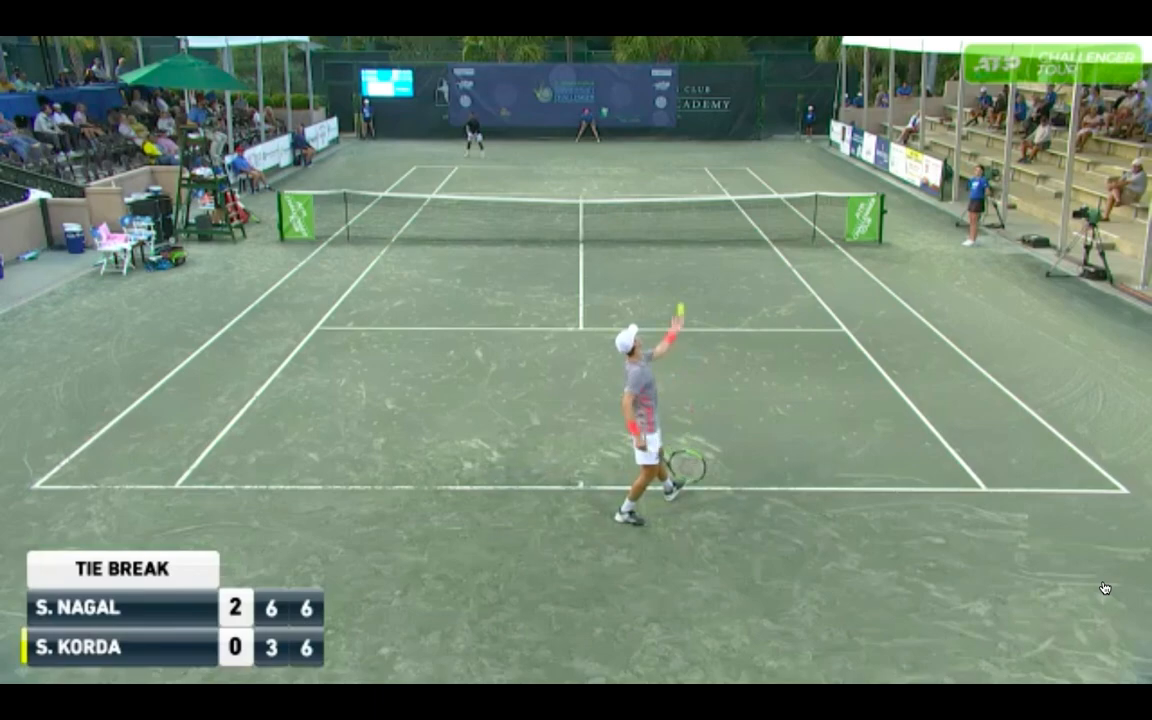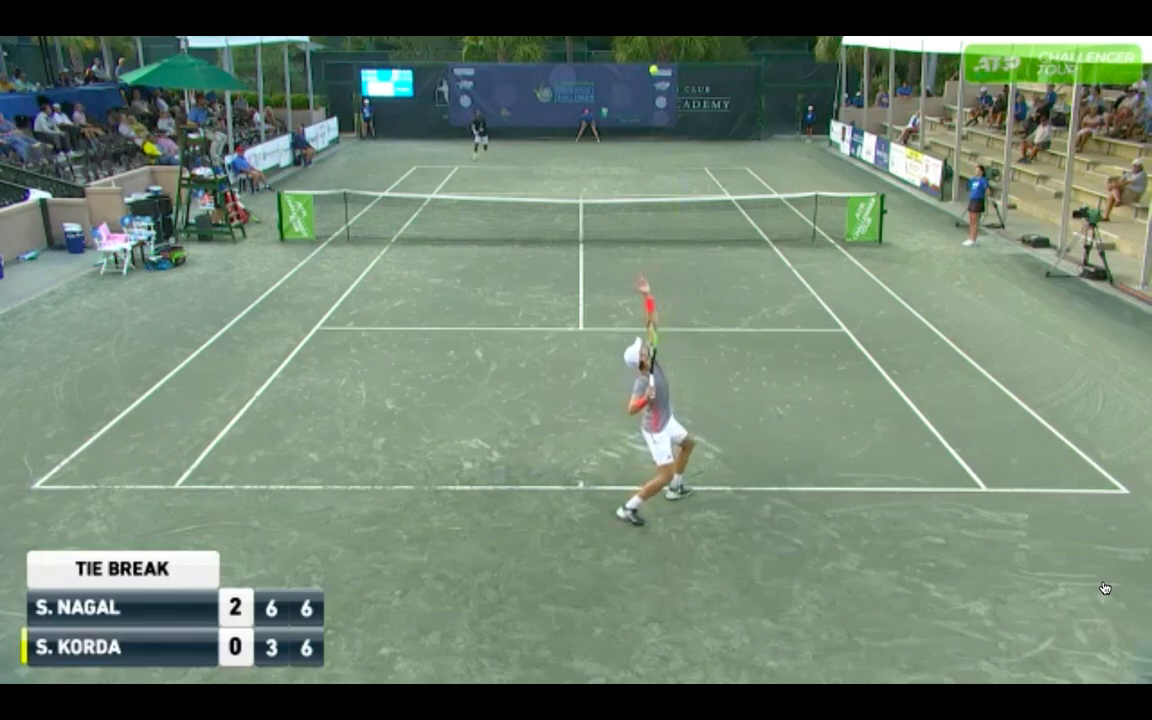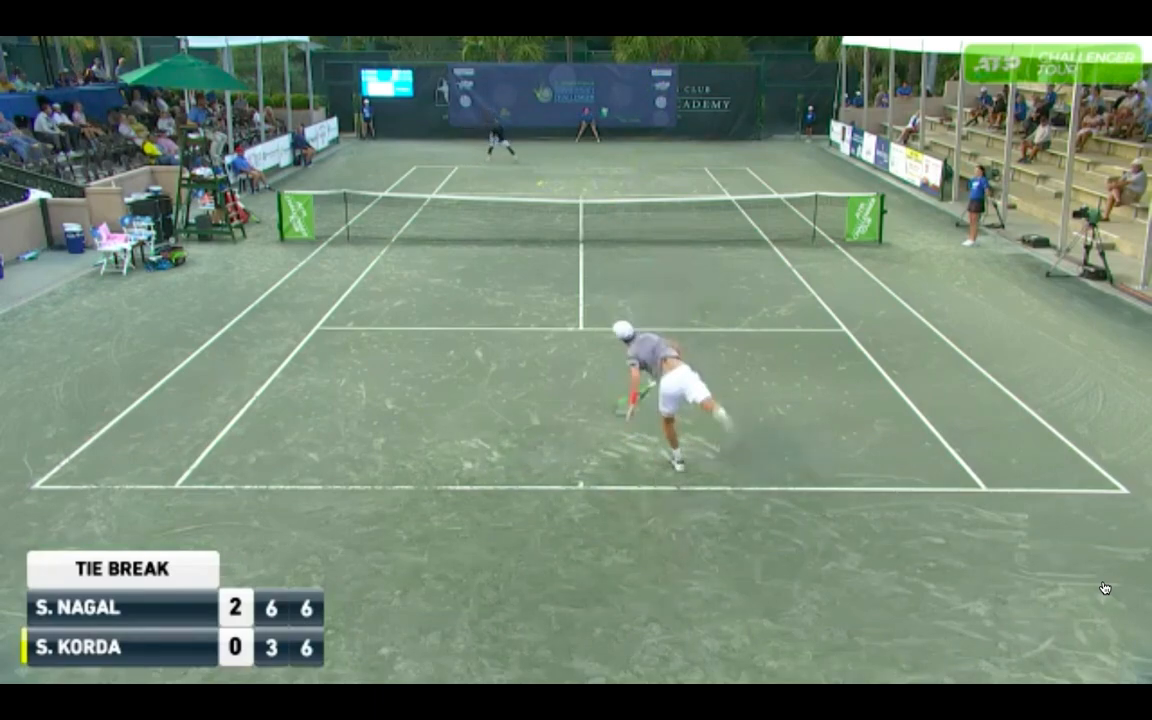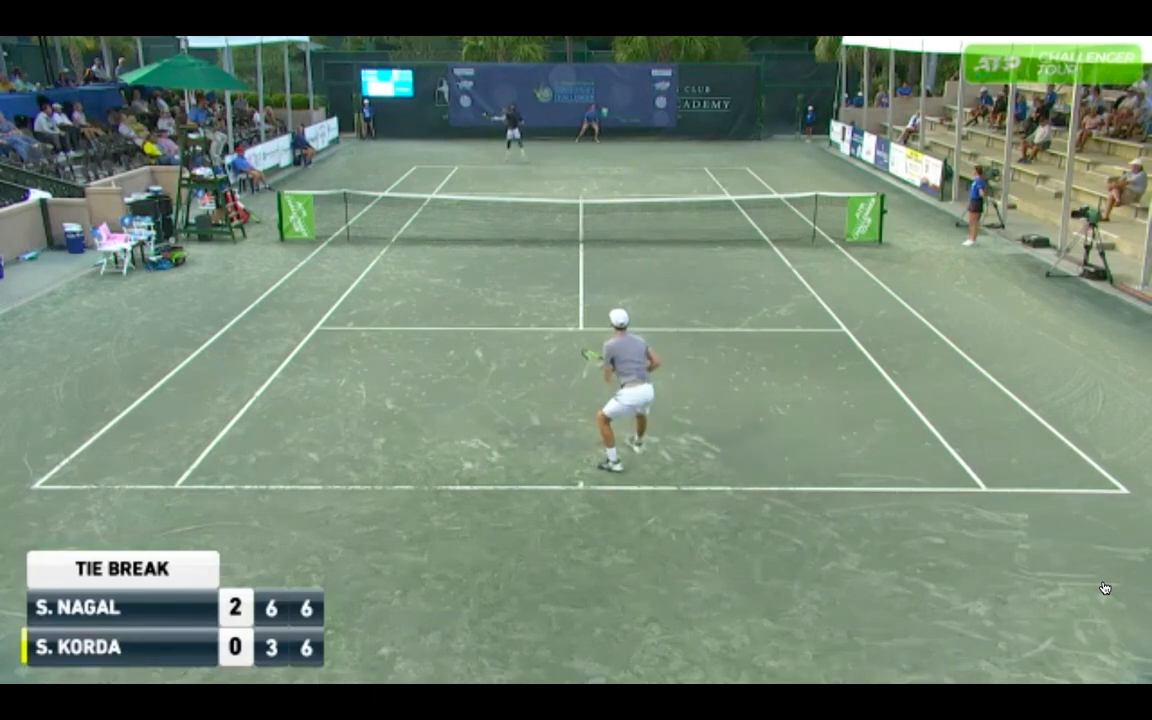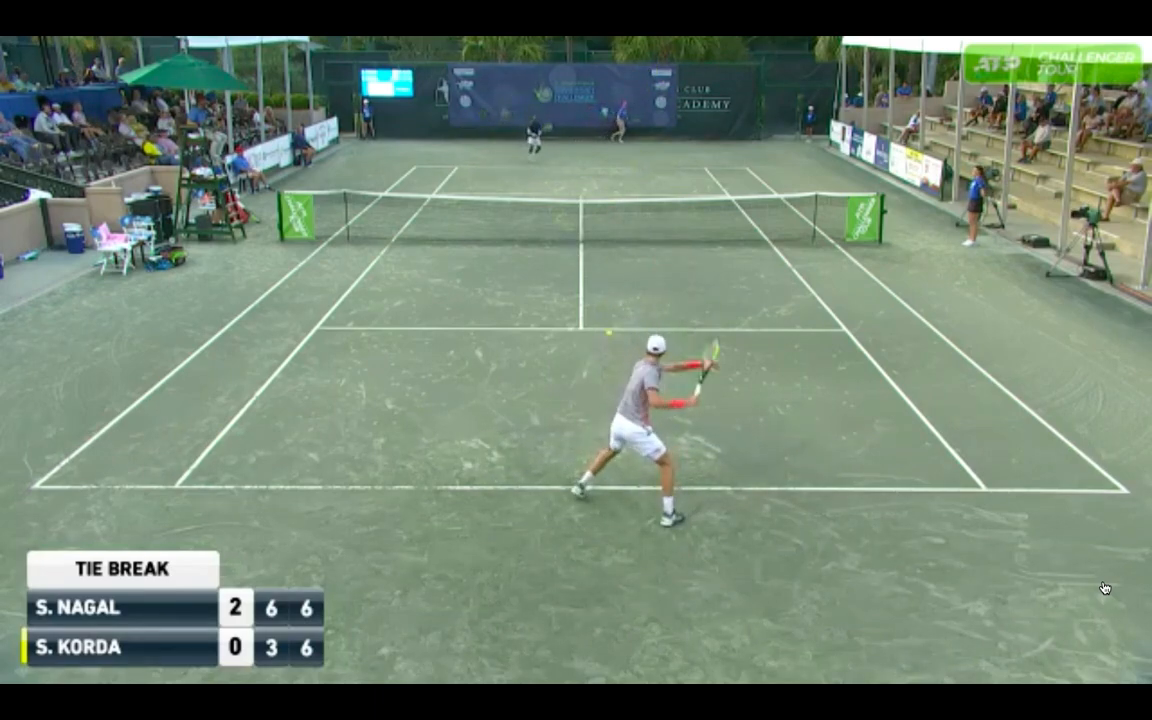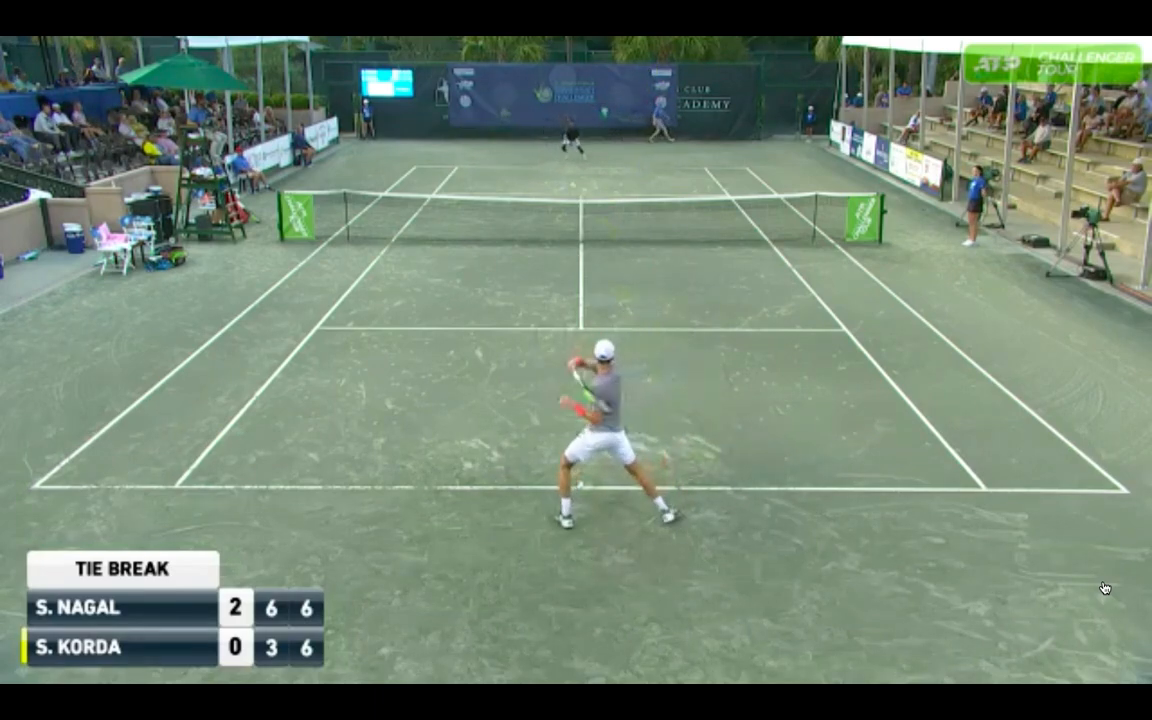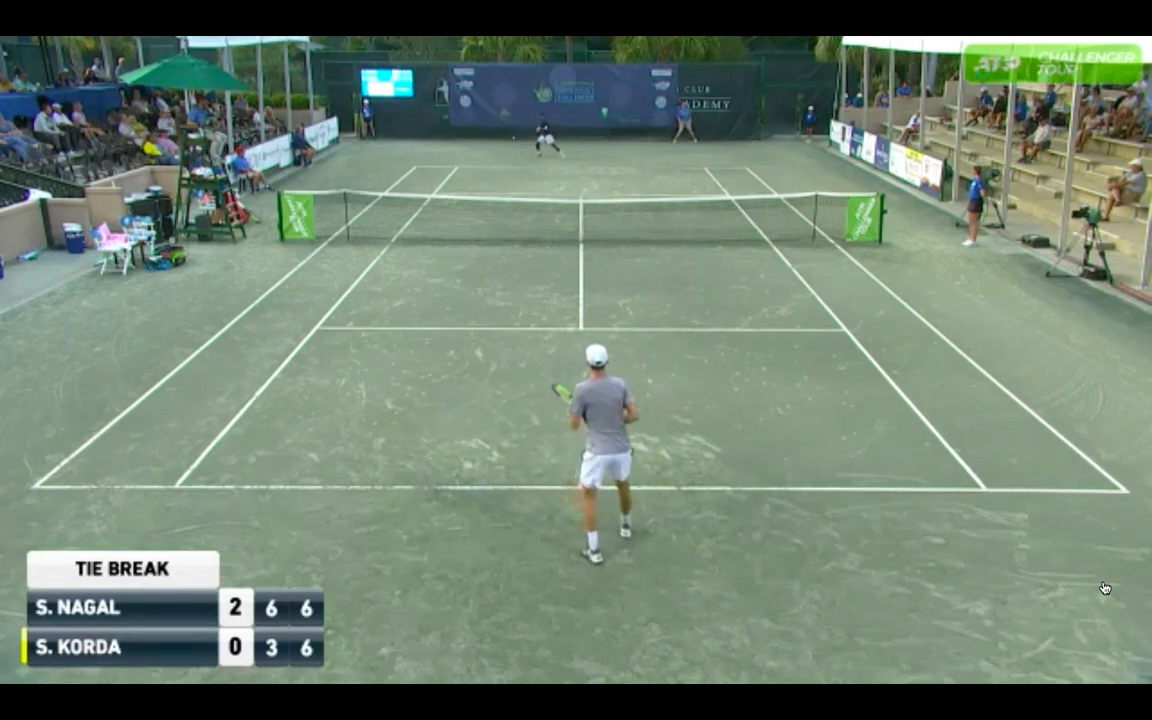
dt=0.7s
person 1, frame 1
left shoulder: (639, 359)
right shoulder: (634, 373)
left elbow: (658, 351)
right elbow: (626, 406)
left wrist: (673, 333)
right wrist: (636, 436)
left hip: (650, 423)
right hip: (644, 428)
left knee: (657, 454)
right knee: (647, 474)
left ankle: (669, 487)
right ankle: (624, 512)
person 1, frame 2
left shoulder: (652, 357)
right shoulder: (642, 382)
left elbow: (652, 325)
right elbow: (631, 409)
left wrist: (647, 296)
right wrist: (646, 399)
left hip: (667, 420)
right hip: (656, 430)
left knee: (688, 444)
right knee: (664, 476)
left ankle: (675, 488)
right ankle: (628, 509)
person 1, frame 3
left shoulder: (632, 353)
right shoulder: (648, 336)
left elbow: (635, 376)
right elbow: (676, 348)
left wrist: (631, 403)
left hip: (668, 383)
right hip: (684, 372)
left knee: (667, 421)
right knee: (709, 405)
left ankle: (678, 459)
right ankle: (721, 415)
person 1, frame 4
left shoulder: (609, 345)
right shoulder: (640, 341)
left elbow: (607, 378)
right elbow: (656, 363)
left wrist: (613, 370)
left hip: (631, 393)
right hip: (648, 390)
left knee: (602, 419)
right knee: (640, 414)
left ankle: (613, 461)
right ankle: (638, 443)
person 1, frame 5
left shoulder: (642, 363)
right shoulder: (651, 371)
left elbow: (672, 367)
right elbow: (655, 401)
left wrist: (700, 364)
right wrist: (684, 402)
left hip: (619, 422)
right hip: (635, 428)
left knee: (610, 451)
right knee: (667, 463)
left ankle: (582, 484)
right ankle: (668, 514)
person 1, frame 6
left shoulder: (597, 386)
right shoulder: (613, 370)
left elbow: (596, 419)
right elbow: (590, 364)
left wrist: (572, 405)
right wrist: (576, 361)
left hip: (595, 435)
right hip: (617, 434)
left knee: (565, 465)
right knee: (636, 471)
left ankle: (566, 516)
right ankle: (665, 511)
person 1, frame 7
left shoulder: (582, 389)
right shoulder: (619, 384)
left elbow: (573, 425)
right elbow: (634, 416)
left hip: (598, 453)
right hip: (622, 450)
left knee: (588, 495)
right knee: (623, 486)
left ankle: (594, 550)
right ankle: (625, 526)
